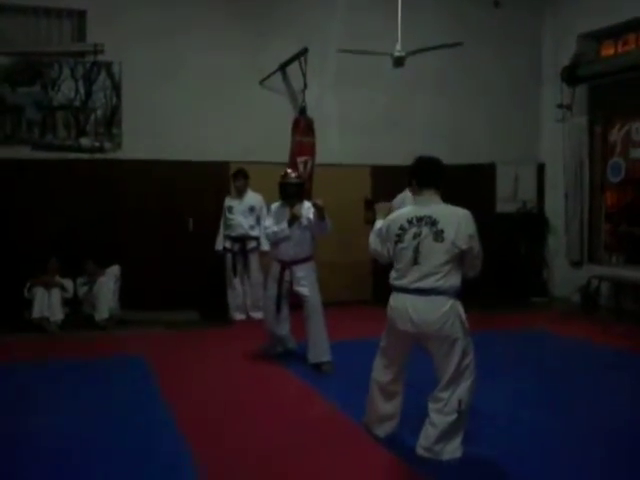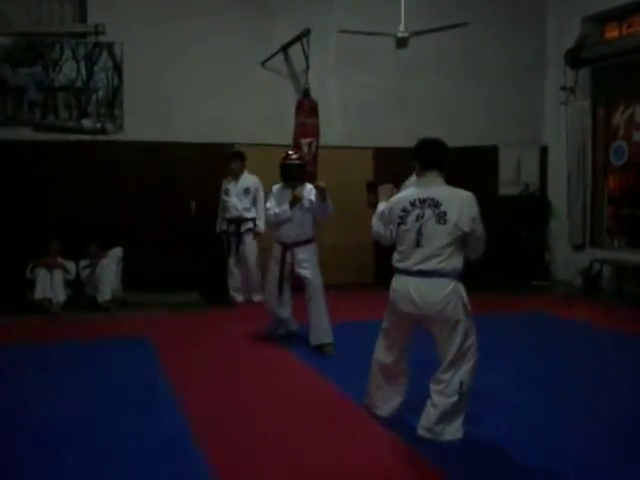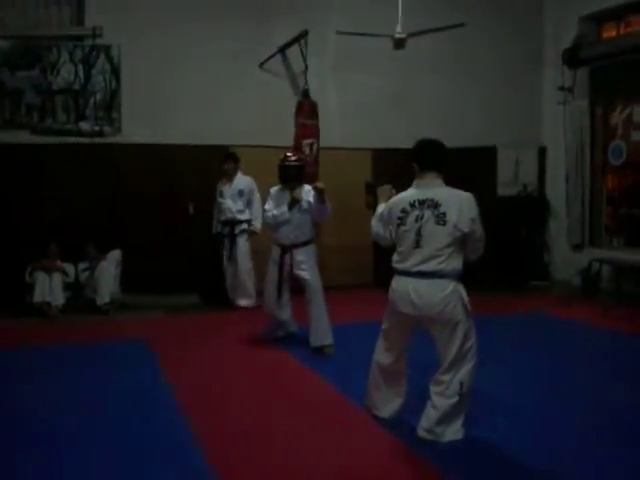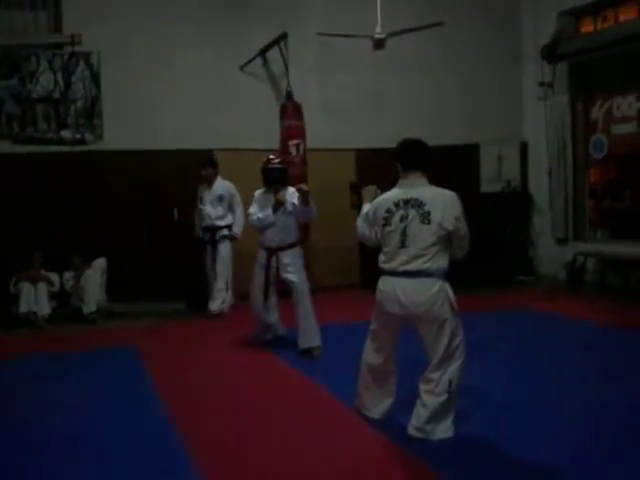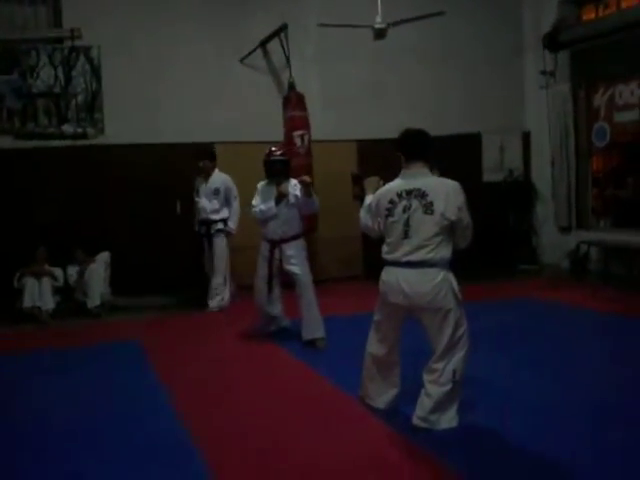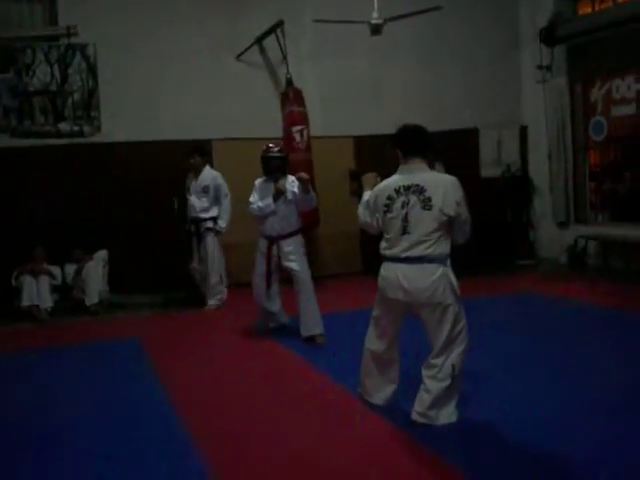
dt=0.2s
person 1, frame 1
left shoulder: (396, 219)
right shoulder: (461, 218)
left elbow: (378, 252)
right elbow: (473, 267)
left wrist: (380, 220)
left hip: (402, 304)
right hip: (441, 308)
left knee: (388, 367)
right knee: (456, 376)
left ankle: (378, 422)
right ankle: (437, 443)
person 1, frame 2
left shoulder: (399, 201)
right shoulder: (464, 200)
left elbow: (381, 234)
right elbow: (476, 249)
left wrist: (382, 202)
left hip: (404, 287)
right hip: (443, 290)
left knee: (390, 349)
right knee: (458, 358)
left ankle: (380, 403)
right ankle: (438, 424)
person 1, frame 3
left shoulder: (398, 202)
right shoulder: (463, 201)
left elbow: (381, 236)
right elbow: (475, 250)
left wrist: (382, 204)
left hip: (403, 288)
right hip: (443, 291)
left knee: (390, 350)
right knee: (458, 359)
left ankle: (381, 404)
right ankle: (438, 426)
person 1, frame 4
left shoulder: (382, 202)
right shoulder: (447, 199)
left elbow: (366, 237)
right elbow: (460, 248)
left wrist: (366, 204)
left hip: (390, 287)
right hip: (429, 290)
left knee: (378, 350)
right knee: (447, 357)
left ankle: (371, 405)
right ankle: (428, 423)
person 1, frame 5
left shoulder: (385, 193)
right shoulder: (450, 189)
left elbow: (369, 228)
right elbow: (463, 238)
left wrist: (369, 195)
left hip: (394, 278)
right hip: (433, 280)
left knee: (382, 341)
right knee: (450, 347)
left ankle: (375, 395)
right ankle: (433, 413)
person 1, frame 6
left shoulder: (383, 189)
right shoulder: (448, 184)
left elbow: (368, 224)
right elbow: (462, 233)
left wrist: (367, 192)
left hip: (392, 274)
right hip: (431, 276)
left knee: (381, 337)
right knee: (449, 342)
left ankle: (374, 391)
right ankle: (432, 409)
person 2, frame 1
left shoulder: (308, 208)
right shoulder: (275, 209)
left elbow: (322, 231)
right elbow: (269, 235)
left wrist: (321, 215)
right wrist: (288, 223)
left hip: (303, 266)
right hip: (280, 267)
left knee: (313, 306)
right knee: (273, 307)
left ankle: (320, 356)
right ankle: (281, 344)
person 2, frame 2
left shoulder: (310, 190)
right shoulder: (276, 191)
left elbow: (323, 214)
right elbow: (270, 216)
left wrist: (323, 197)
right wrist: (290, 204)
left hip: (305, 249)
right hip: (282, 249)
left knee: (315, 288)
right knee: (274, 290)
left ankle: (322, 338)
right ankle: (283, 326)
person 2, frame 3
left shoulder: (309, 191)
right shoulder: (275, 193)
left elbow: (322, 216)
right elbow: (268, 218)
left wrist: (321, 198)
right wrist: (289, 206)
left hip: (304, 250)
right hip: (281, 251)
left knee: (314, 289)
right knee: (273, 292)
left ankle: (321, 339)
right ankle: (283, 327)
person 2, frame 4
left shoulder: (293, 194)
right shoulder: (259, 196)
left elbow: (307, 217)
right elbow: (253, 221)
left wrist: (305, 200)
right wrist: (273, 209)
left hip: (290, 253)
right hip: (266, 254)
left knee: (301, 292)
right knee: (260, 295)
left ankle: (309, 341)
right ankle: (271, 330)
person 2, frame 5
left shoulder: (295, 186)
right shoulder: (262, 188)
left elbow: (310, 209)
right elbow: (256, 213)
left wrist: (308, 192)
right wrist: (276, 201)
left hip: (293, 245)
right hip: (269, 246)
left knee: (304, 284)
right knee: (263, 287)
left ankle: (313, 333)
right ankle: (275, 322)
person 2, frame 6
left shoulder: (293, 182)
right shoulder: (259, 185)
left elbow: (308, 205)
right elbow: (254, 210)
left wrist: (306, 188)
right wrist: (274, 197)
left hip: (291, 241)
right hip: (268, 243)
left knee: (303, 280)
right knee: (262, 284)
left ankle: (312, 329)
right ankle: (274, 319)
person 3, frame 1
left shoulder: (257, 199)
right shoulder: (228, 201)
left elbow: (263, 223)
right elbow: (223, 225)
left wrist: (264, 245)
right wrist: (220, 245)
left hip: (250, 244)
right hip: (232, 245)
left knee: (254, 279)
right knee: (234, 280)
left ankle: (256, 311)
right ankle: (237, 312)
person 3, frame 2
left shoulder: (253, 181)
right shoulder: (226, 183)
left elbow: (260, 205)
right elbow: (222, 207)
left wrist: (259, 226)
right wrist: (219, 227)
left hip: (247, 226)
right hip: (230, 227)
left knee: (250, 261)
right knee: (233, 263)
left ankle: (256, 294)
right ankle: (237, 295)
person 3, frame 3
left shoulder: (247, 181)
right shoulder: (221, 184)
left elbow: (256, 204)
right elbow: (218, 208)
left wrist: (255, 225)
right wrist: (216, 228)
left hip: (242, 227)
right hip: (225, 228)
left knee: (243, 264)
right knee: (228, 265)
left ankle: (246, 299)
right ankle: (234, 298)
person 3, frame 4
left shoulder: (227, 186)
right shoulder: (201, 189)
left elbow: (238, 209)
right elbow: (199, 213)
left wrist: (236, 231)
right wrist: (199, 233)
left hip: (223, 233)
right hip: (208, 235)
left knee: (222, 270)
right knee: (212, 271)
left ankle: (217, 306)
right ankle: (223, 302)
person 3, frame 5
left shoulder: (224, 180)
right shoulder: (199, 181)
left elbow: (234, 203)
left wrist: (231, 226)
right wrist: (197, 226)
left hip: (219, 227)
right hip: (205, 228)
left knee: (219, 265)
right knee: (210, 266)
left ankle: (217, 301)
right ankle: (224, 294)
person 3, frame 6
left shoulder: (214, 176)
right shoulder: (190, 178)
left elbow: (225, 201)
left wrist: (221, 224)
right wrist: (190, 223)
left hip: (210, 225)
right hip: (195, 226)
left knee: (213, 265)
right knee: (196, 265)
left ankle: (215, 299)
right ankle: (215, 292)
